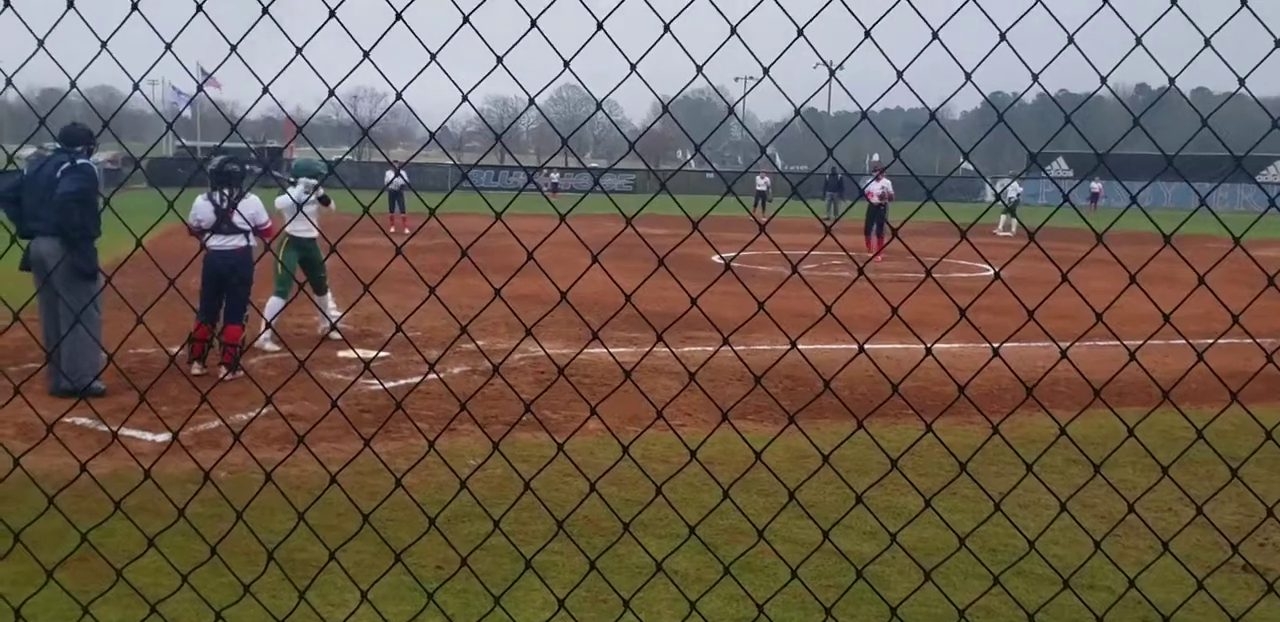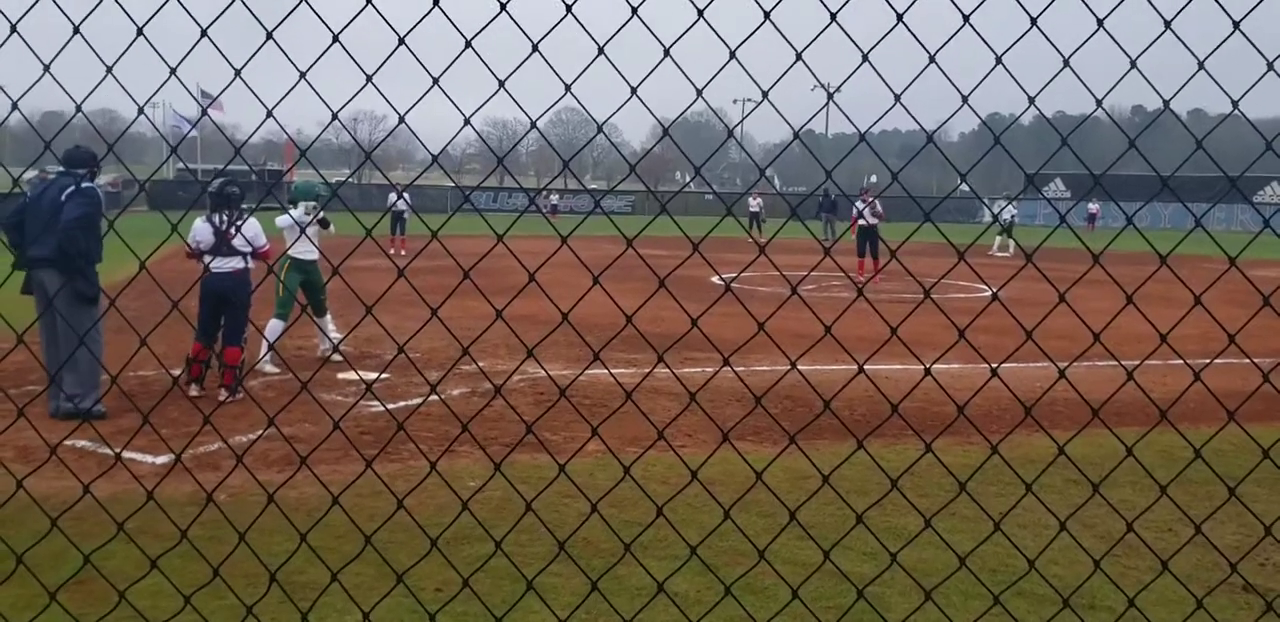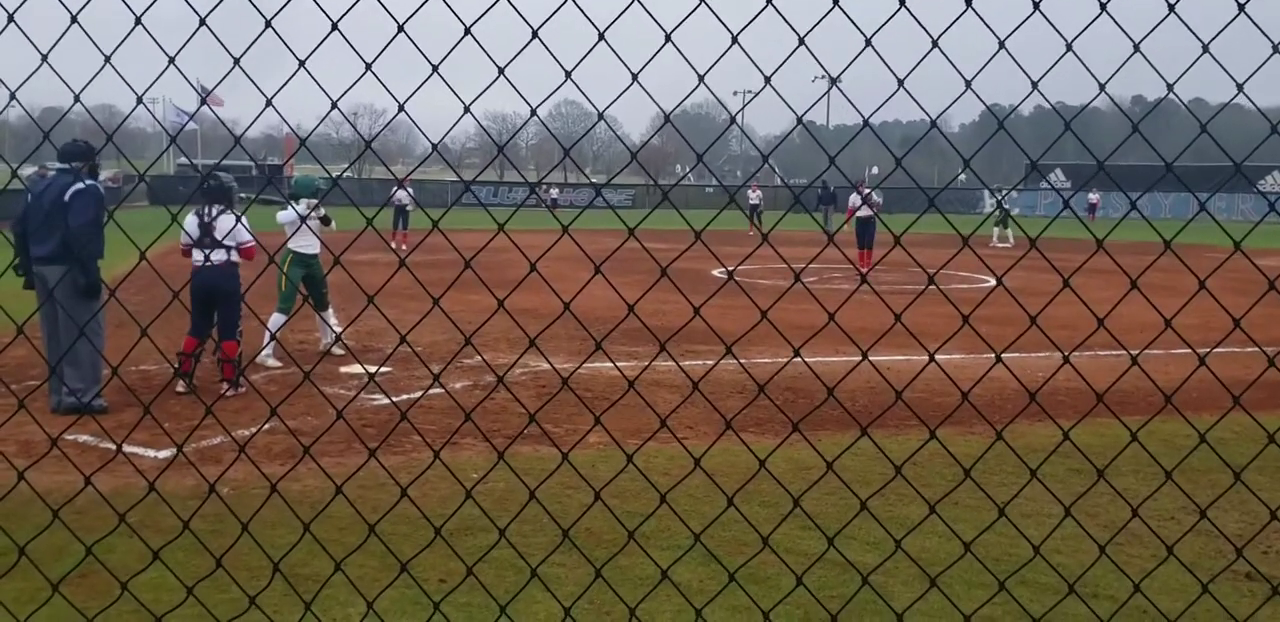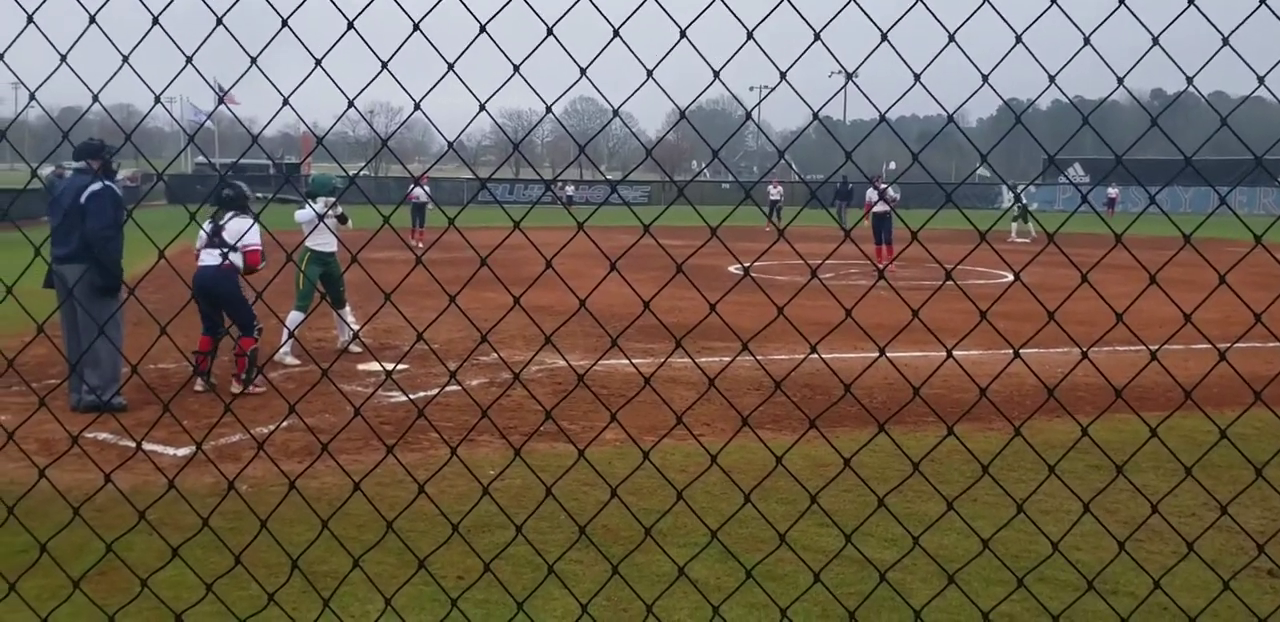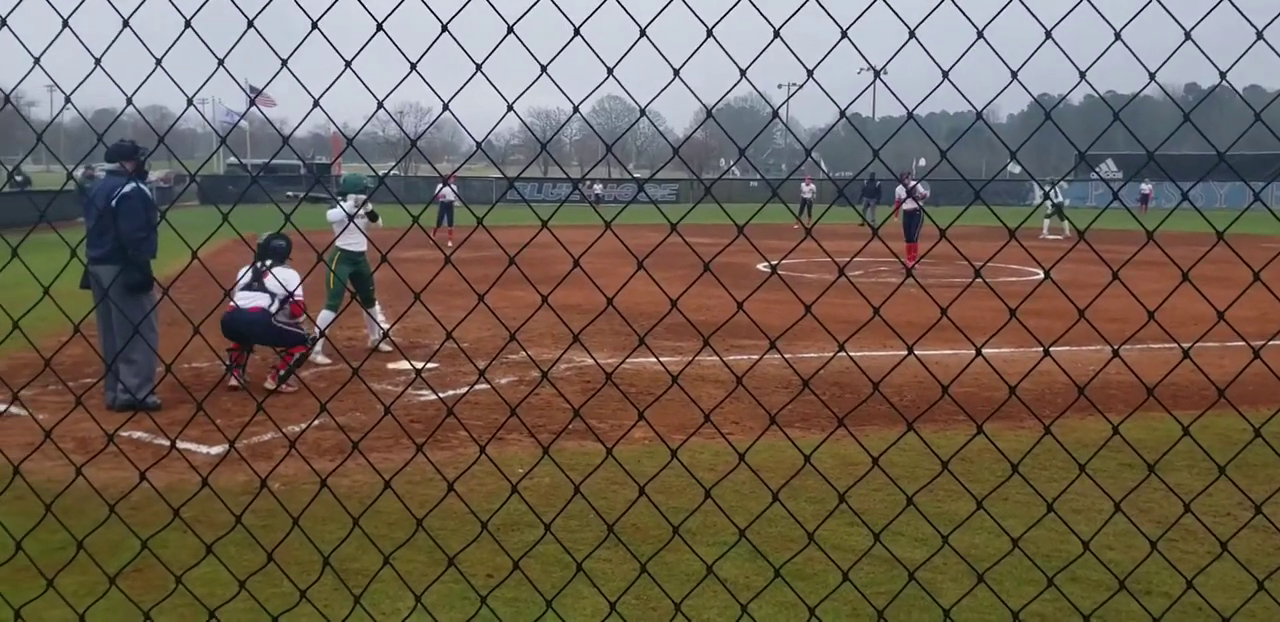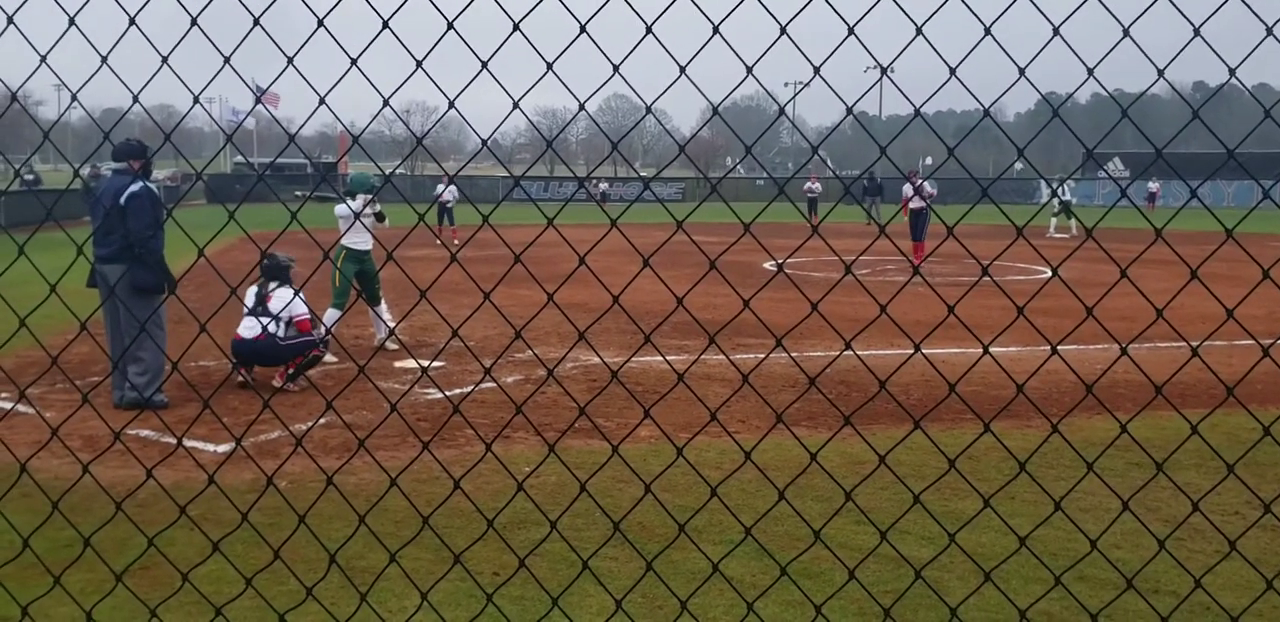
dt=0.4s
person 1, frame 1
left shoulder: (37, 166)
right shoulder: (81, 168)
right elbow: (65, 200)
right wrist: (76, 236)
left hip: (39, 246)
right hip: (68, 249)
left knee: (51, 315)
right knee: (83, 314)
left ankle: (58, 378)
right ankle: (81, 379)
person 1, frame 2
left shoulder: (40, 189)
right shoulder: (85, 191)
right elbow: (70, 227)
left wrist: (23, 253)
right wrist: (79, 262)
left hip: (40, 273)
right hip: (70, 275)
left knee: (52, 339)
right knee: (84, 338)
left ankle: (58, 400)
right ankle: (80, 401)
person 1, frame 3
left shoulder: (40, 186)
right shoulder: (85, 188)
left elbow: (20, 227)
right elbow: (81, 232)
left wrist: (25, 258)
right wrist: (90, 272)
left hip: (42, 268)
right hip: (71, 270)
left knee: (54, 335)
right knee: (84, 333)
left ankle: (59, 395)
right ankle: (81, 396)
person 1, frame 4
left shoulder: (61, 187)
right shoulder: (101, 189)
left elbow: (59, 228)
right elbow: (101, 236)
left wrist: (63, 257)
right wrist: (114, 272)
left hip: (62, 267)
right hip: (90, 269)
left knee: (75, 333)
right knee: (103, 331)
left ankle: (79, 392)
right ankle: (100, 394)
person 1, frame 5
left shoulder: (97, 188)
right shoulder: (131, 190)
left elbow: (96, 230)
right elbow: (134, 237)
left wrist: (98, 261)
right wrist: (144, 272)
left hip: (98, 267)
right hip: (124, 269)
left knee: (111, 333)
right knee: (139, 331)
left ankle: (115, 392)
right ankle: (135, 394)
person 1, frame 6
left shoulder: (103, 188)
right shoulder: (139, 189)
left elbow: (101, 230)
right elbow: (144, 238)
left wrist: (105, 261)
right wrist: (164, 272)
left hip: (106, 268)
right hip: (133, 269)
left knee: (118, 334)
right knee: (148, 332)
left ankle: (122, 390)
right ankle: (142, 392)
person 2, frame 1
left shoulder: (202, 201)
right shoulder: (251, 201)
left elbow: (193, 230)
right elbow: (267, 232)
left hip: (213, 259)
right hip: (240, 260)
left knee: (206, 311)
right knee: (235, 313)
left ankle: (196, 361)
right ankle: (228, 366)
person 2, frame 2
left shoulder: (201, 224)
right shoulder: (250, 223)
left elbow: (192, 253)
right elbow: (264, 255)
left hip: (211, 281)
right hip: (238, 282)
left knee: (205, 333)
right knee: (234, 335)
left ankle: (194, 383)
right ankle: (228, 388)
person 2, frame 3
left shoulder: (192, 217)
right shoulder: (235, 218)
left elbow: (185, 251)
right elbow: (249, 253)
left hip: (199, 276)
right hip: (225, 275)
left knee: (198, 327)
right knee: (229, 329)
left ankle: (183, 379)
right ankle: (230, 382)
person 2, frame 4
left shoulder: (209, 223)
right shoulder: (247, 223)
right elbow: (253, 261)
right wrist: (250, 265)
left hip: (200, 277)
right hip: (224, 278)
left knee: (211, 327)
right knee: (250, 328)
left ankle: (202, 378)
right ankle: (243, 381)
person 2, frame 5
left shoulder: (246, 270)
right shoulder: (289, 273)
right elbow: (298, 310)
left hip: (230, 321)
right hip: (257, 320)
left knee: (246, 334)
right knee: (306, 340)
left ankle: (236, 374)
right ankle: (277, 379)
person 2, frame 6
left shoulder: (252, 290)
right shoulder: (292, 292)
right elbow: (305, 328)
left hip: (238, 348)
right hip: (267, 350)
right knee: (320, 340)
left ankle: (243, 370)
right ankle: (285, 378)
person 3, frame 1
left shoulder: (314, 192)
right shoulder: (290, 192)
left elbow: (330, 206)
right elbow: (279, 204)
left wrist: (317, 190)
right wrist: (301, 188)
left hip: (311, 244)
right hip: (290, 244)
left knee: (321, 286)
right knee: (282, 290)
left ankle: (327, 326)
right ankle: (264, 337)
person 3, frame 2
left shoulder: (313, 215)
right shoulder: (291, 215)
left elbow: (330, 229)
right elbow: (279, 223)
left wrist: (318, 214)
right wrist: (301, 211)
left hip: (312, 266)
right hip: (292, 266)
left knee: (321, 309)
right knee: (282, 312)
left ankle: (326, 348)
right ankle: (263, 360)
person 3, frame 3
left shoulder: (314, 209)
right shoulder: (291, 208)
left elbow: (331, 226)
right elbow: (280, 219)
left wrist: (320, 211)
right wrist: (303, 207)
left hip: (313, 260)
right hip: (293, 260)
left knee: (323, 302)
right knee: (284, 307)
left ankle: (328, 342)
right ankle: (265, 353)
person 3, frame 4
left shoulder: (331, 207)
right shoulder: (308, 207)
left elbow: (347, 225)
right elbow: (299, 218)
left wrist: (337, 210)
right wrist: (321, 206)
left hip: (331, 258)
right hip: (311, 258)
left knee: (340, 300)
right knee: (302, 304)
left ankle: (345, 340)
right ankle: (283, 351)
person 3, frame 5
left shoulder: (362, 207)
right shoulder: (340, 207)
left elbow: (377, 222)
right elbow: (331, 217)
left wrist: (367, 207)
right wrist: (351, 204)
left hip: (360, 258)
right hip: (341, 258)
left knee: (370, 299)
right knee: (333, 303)
left ankle: (376, 339)
right ankle: (315, 350)
person 3, frame 6
left shoulder: (368, 207)
right shoulder: (346, 205)
left elbow: (384, 223)
right elbow: (338, 212)
left wrist: (375, 207)
right wrist: (360, 202)
left hip: (366, 256)
right hip: (347, 256)
left knee: (376, 298)
right knee: (339, 302)
left ankle: (382, 337)
